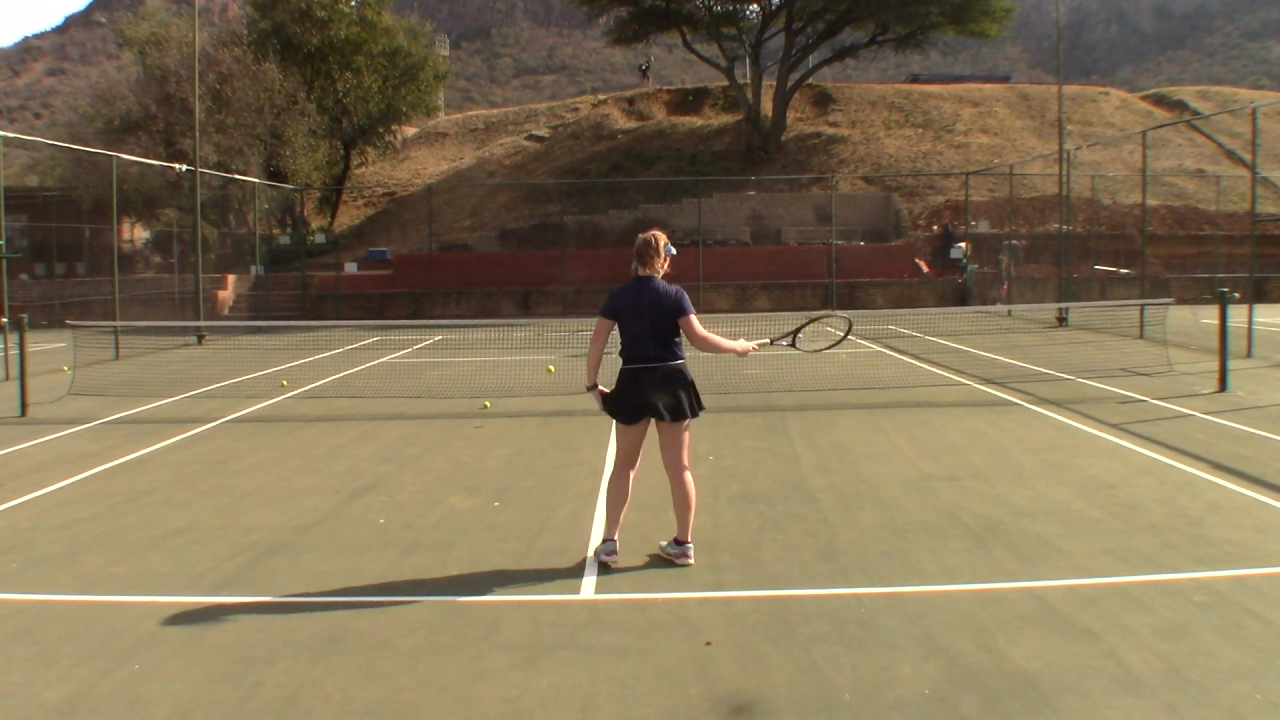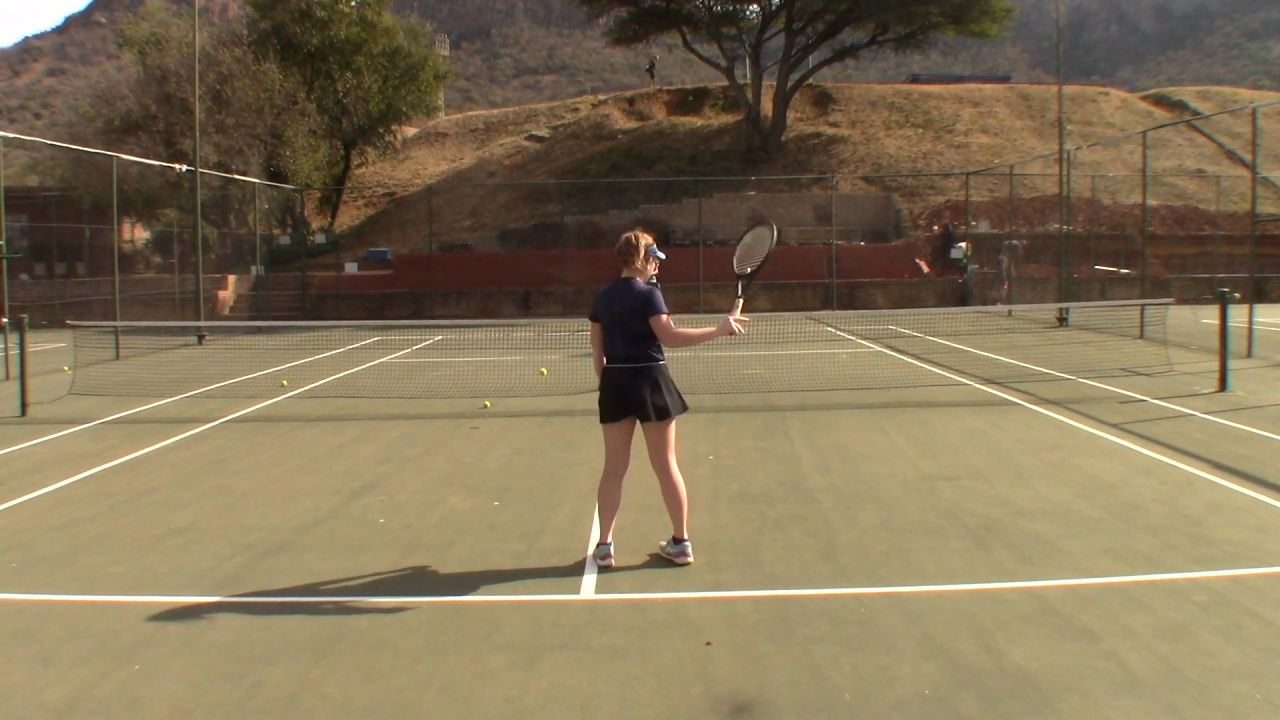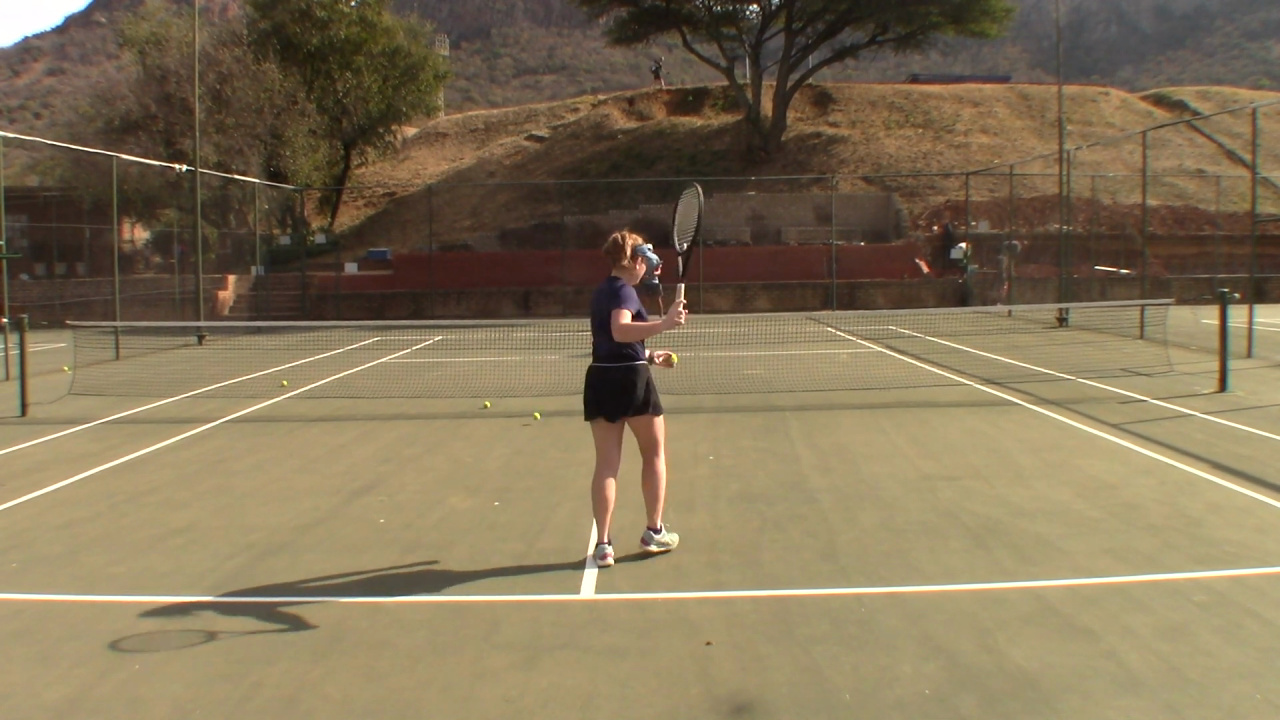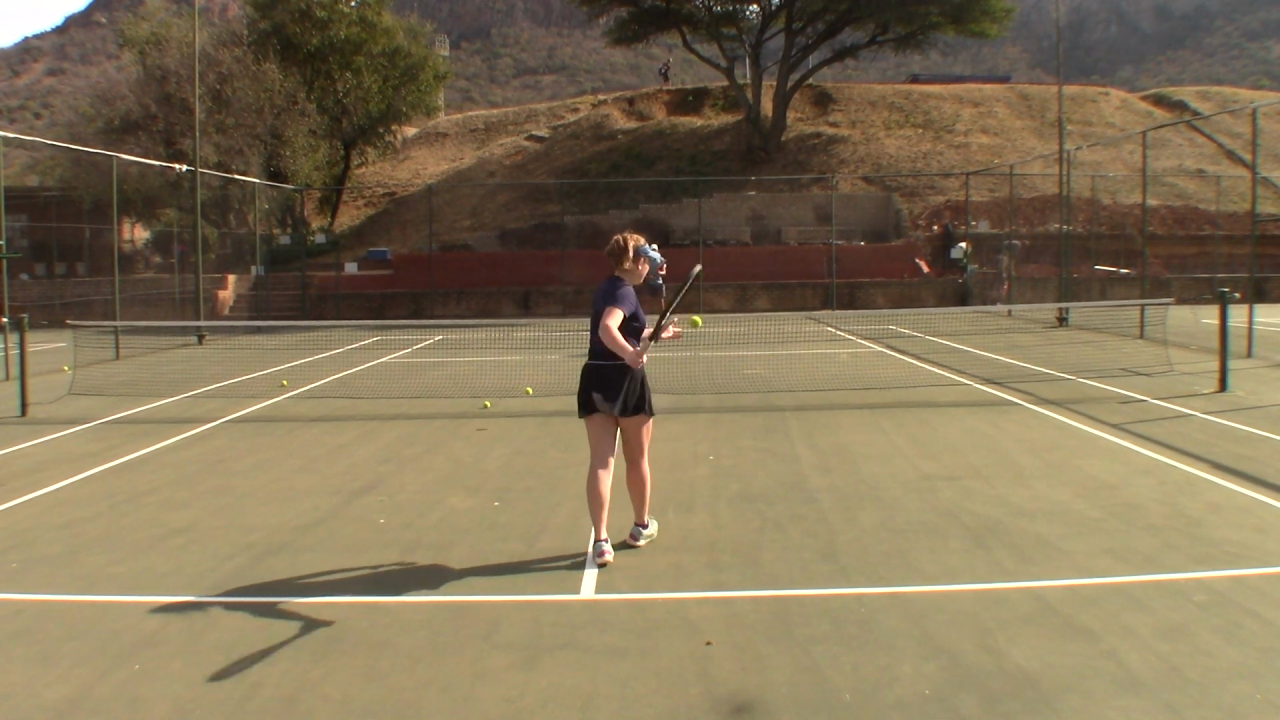
dt=0.2s
person 1, frame 1
left shoulder: (618, 296)
right shoulder: (673, 294)
left elbow: (598, 344)
right elbow: (699, 338)
left wrist: (593, 384)
right wrist: (738, 348)
left hip: (632, 383)
right hip: (672, 383)
left knee: (624, 466)
right knee: (679, 466)
left ankle: (609, 542)
right ankle: (683, 544)
person 1, frame 2
left shoulder: (603, 297)
right shoulder: (648, 293)
left elbow: (597, 348)
right elbow: (669, 336)
right wrist: (719, 329)
left hip: (614, 383)
right hip: (650, 381)
left knee: (614, 468)
right knee: (666, 466)
left ankle: (605, 545)
right ankle: (680, 543)
person 1, frame 3
left shoulder: (604, 291)
right shoulder: (625, 291)
right elbow: (622, 331)
left wrist: (650, 356)
right wrist: (664, 323)
left hip: (600, 381)
right hip: (632, 380)
left knee: (606, 465)
right knee: (654, 455)
left ankle: (603, 544)
right ankle: (655, 532)
person 1, frame 4
left shoulder: (606, 289)
right shoulder: (625, 292)
right elbow: (607, 329)
left wrist: (659, 333)
right wrist: (631, 354)
left hip: (595, 379)
right hip: (625, 380)
left knee: (601, 462)
right knee: (637, 459)
left ankle: (601, 541)
right ankle: (641, 525)
